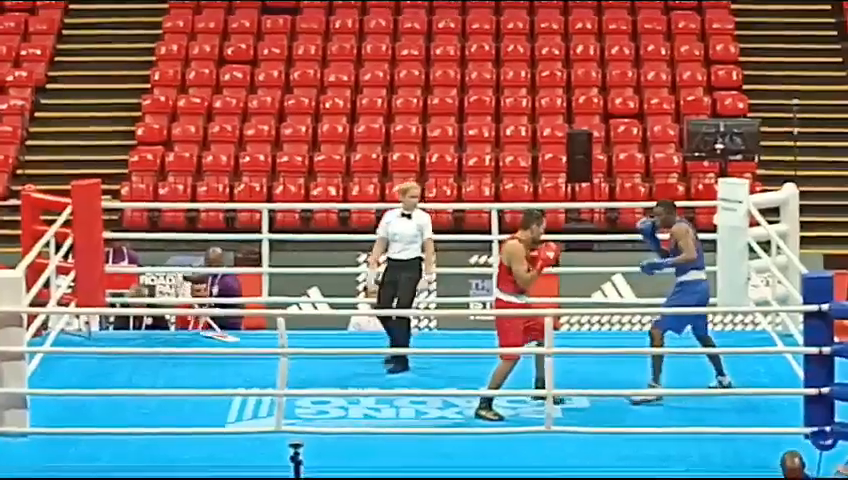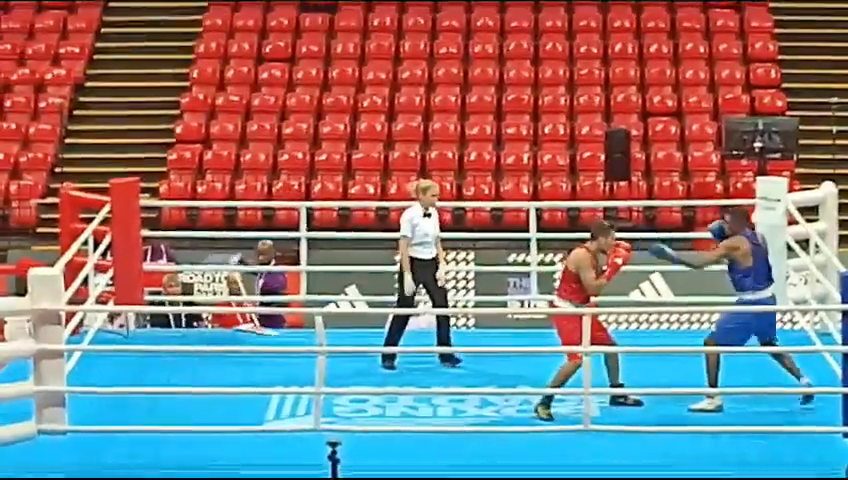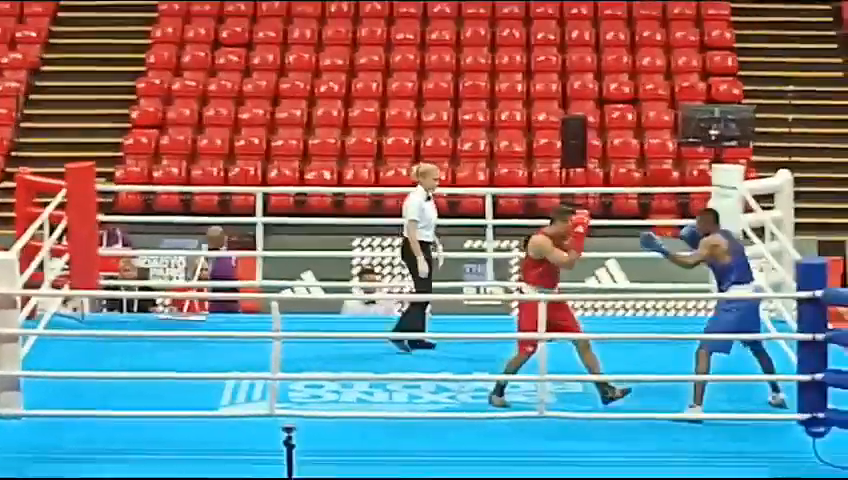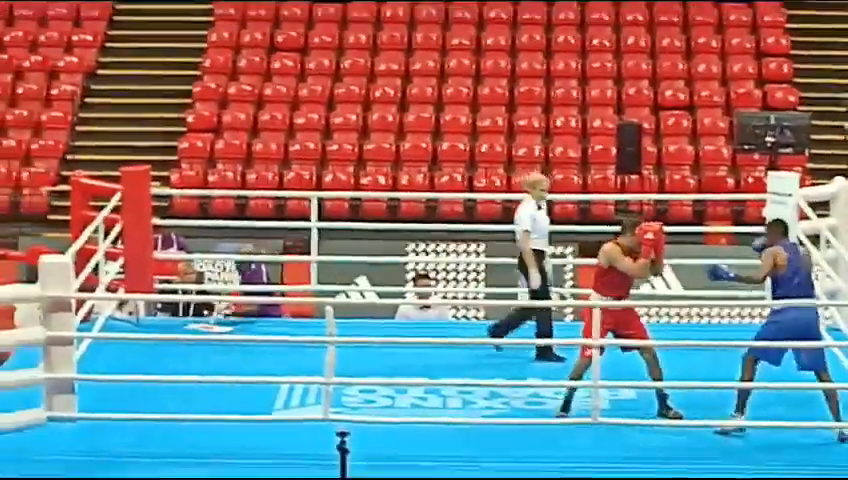
dt=0.5s
person 1, frame 1
left shoulder: (678, 228)
right shoulder: (681, 228)
left elbow: (691, 256)
right elbow: (671, 257)
left wrist: (661, 263)
right wrist: (651, 239)
left hip: (689, 287)
right hip: (699, 286)
left knee: (657, 331)
right knee: (701, 334)
left ankle: (655, 387)
right ankle: (722, 378)
person 1, frame 2
left shoulder: (732, 243)
right shoulder: (759, 238)
left elbow: (700, 262)
left wrist: (670, 255)
left hip: (748, 304)
right hip: (767, 300)
left knee: (712, 344)
right knee: (770, 346)
left ankle: (713, 398)
right ankle: (802, 380)
person 1, frame 3
left shoulder: (710, 241)
right shoulder: (730, 239)
left elbow: (690, 262)
left wrist: (661, 248)
right wrist: (695, 243)
left hip: (734, 302)
right hip: (749, 297)
left knee: (704, 351)
right knee: (756, 347)
left ankle: (697, 407)
right ankle: (777, 394)
person 1, frame 4
left shoulder: (771, 253)
right shoulder: (803, 253)
left elbow: (759, 277)
left wrist: (729, 275)
left hip: (784, 315)
right hip: (808, 315)
left knee: (750, 361)
right knee: (822, 374)
left ankle: (738, 418)
person 2, frame 1
left shoulder: (523, 244)
right shoulder: (514, 247)
right elbow: (524, 283)
left wrist: (538, 259)
right wrist: (542, 262)
left hip: (519, 303)
right hip: (508, 305)
left knee: (542, 337)
right knee: (511, 357)
left ankle: (541, 387)
right ankle: (484, 405)
person 2, frame 2
left shoulder: (593, 255)
right shoulder: (581, 255)
left elbow: (596, 280)
right elbow: (593, 289)
left wrist: (613, 263)
right wrist: (613, 267)
left hip: (582, 310)
right hip: (566, 312)
left knee: (610, 347)
right knee: (577, 360)
left ankle: (617, 394)
right ankle: (544, 402)
person 2, frame 3
left shoulder: (557, 238)
right shoulder: (540, 241)
left elbow: (570, 255)
right elbow: (568, 263)
left wrist: (579, 232)
right wrist: (578, 233)
right hip: (533, 300)
left knee: (581, 342)
right knee: (526, 351)
left ankle: (605, 390)
right ankle: (497, 392)
person 2, frame 4
left shoulder: (634, 249)
right shoulder: (610, 250)
left elbow: (656, 272)
right elbow: (639, 273)
left wrist: (658, 247)
right wrist: (648, 243)
left hip: (623, 308)
right hip: (600, 309)
left knee: (649, 353)
right knee: (586, 359)
left ankle: (663, 404)
right ankle: (566, 405)
person 3, frame 1
left shoulder: (423, 217)
right shoulder: (389, 216)
left elbow: (429, 248)
right elbow: (380, 245)
left wrist: (427, 275)
right wrist: (372, 270)
left hip: (412, 267)
right hip: (392, 266)
left knee: (402, 311)
right knee: (382, 308)
left ankle: (401, 360)
right ankle: (397, 348)
person 3, frame 2
left shoulder: (433, 214)
right shoulder: (409, 215)
right elbow: (403, 248)
left wrist: (441, 266)
right wrist: (407, 276)
left hip: (430, 265)
right hip: (413, 265)
left knee: (442, 306)
right knee: (403, 311)
left ankle: (446, 353)
right ankle: (388, 356)
person 3, frame 3
left shoulder: (428, 197)
right shoulder: (415, 199)
right elbow: (411, 232)
left wrist: (434, 248)
right wrist: (420, 259)
left hip: (424, 248)
right hip: (413, 249)
left knee: (425, 294)
right knee: (423, 296)
left ankle: (415, 338)
right ankle: (400, 334)
person 3, frame 4
left shoulder: (539, 206)
right shoulder: (527, 210)
right elbow: (525, 244)
left wrist: (542, 263)
right wrist: (533, 270)
left hip: (537, 258)
right hip: (529, 259)
left knee: (537, 303)
right knee: (543, 303)
left ankle: (499, 330)
right ankle: (544, 351)
